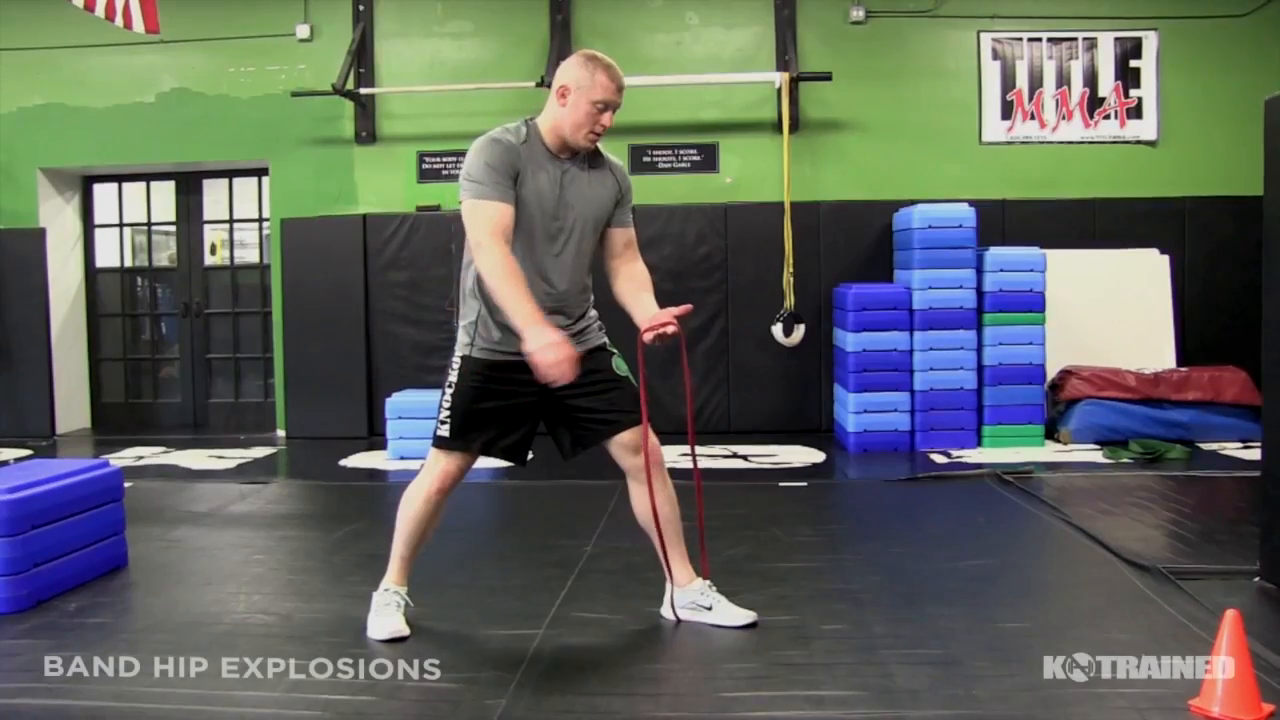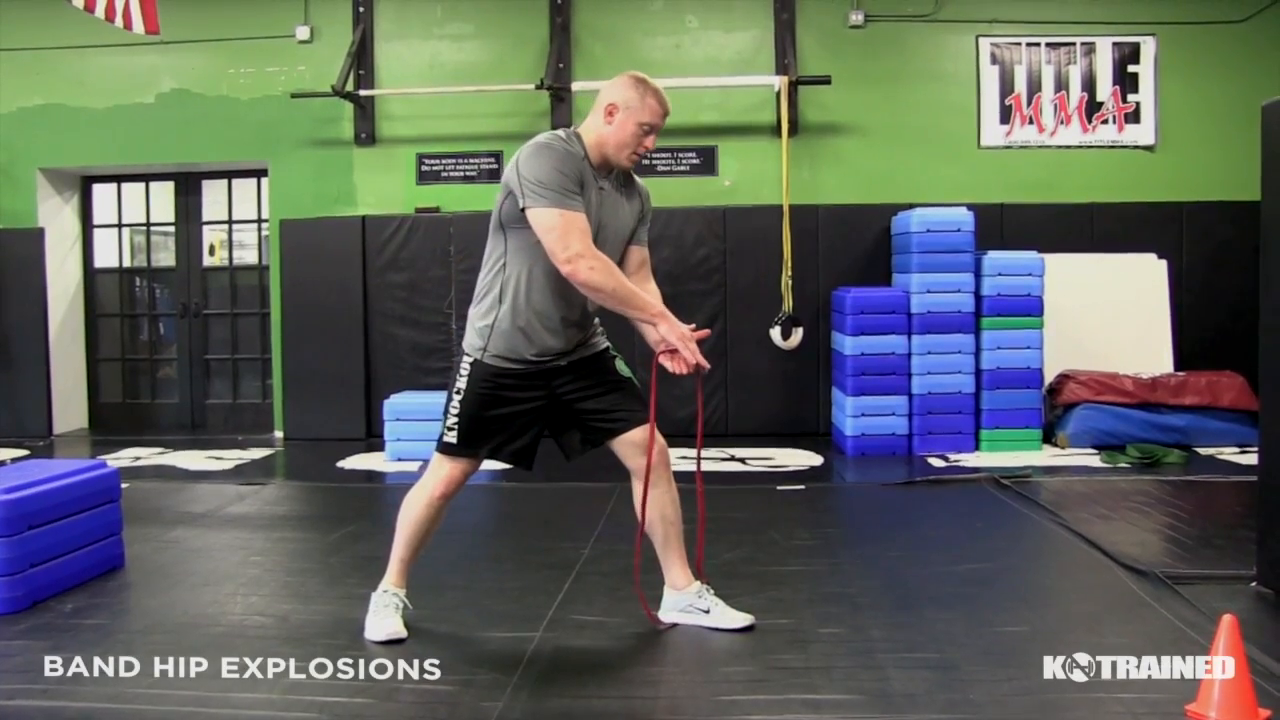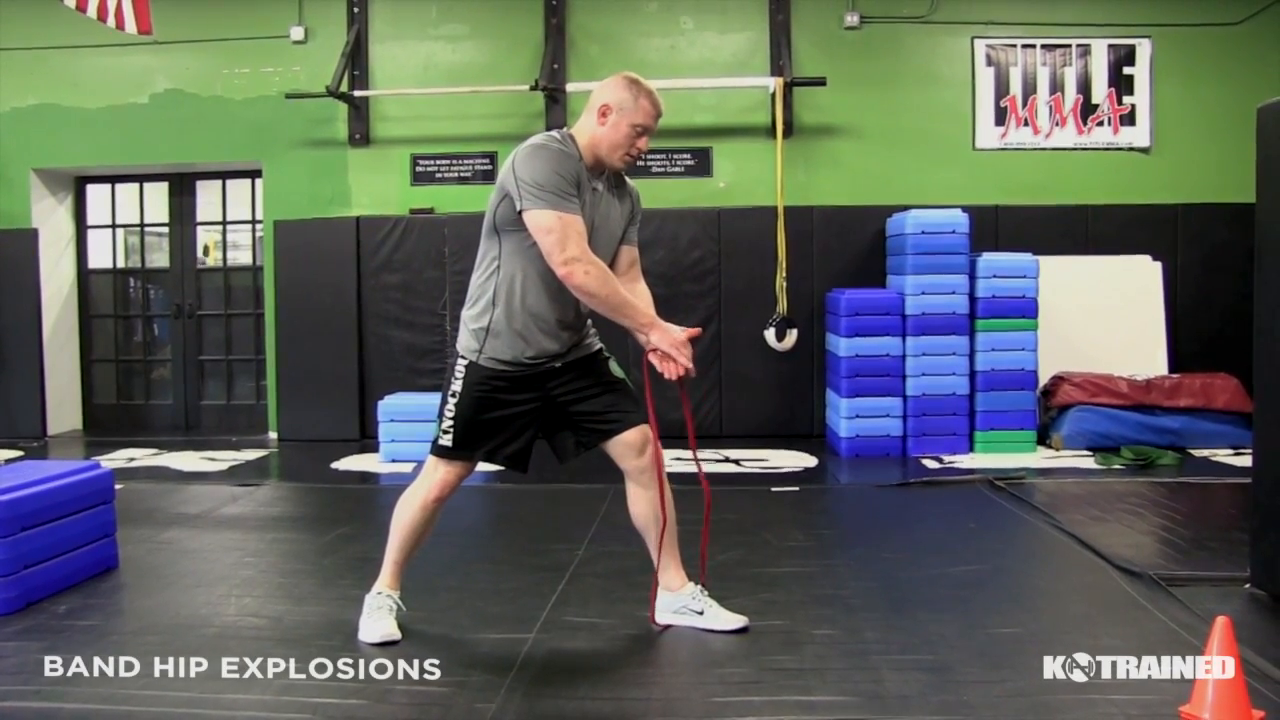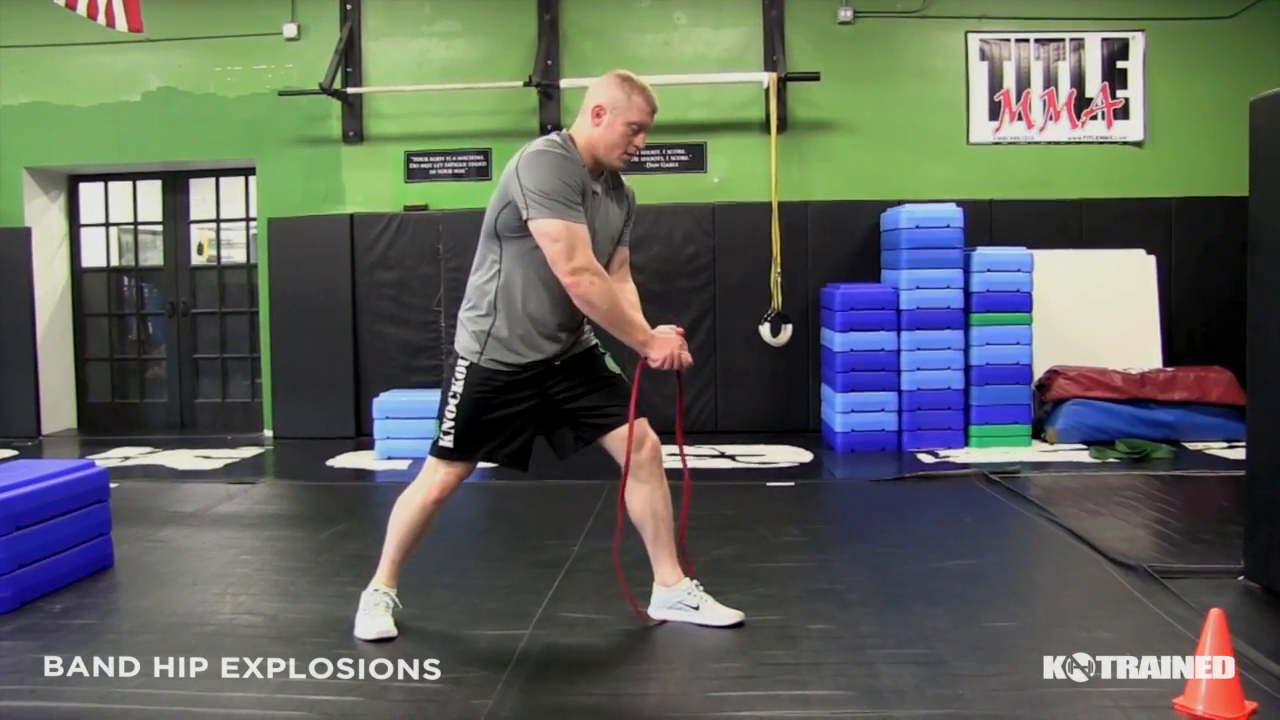
dt=1s
person 1, frame 1
left shoulder: (611, 175)
right shoulder: (497, 152)
left elbow: (624, 259)
right elbow: (491, 249)
left wrist: (646, 312)
right wrist: (537, 331)
left hip: (579, 343)
right hip: (497, 349)
left knee: (644, 452)
right knee: (442, 472)
left ankle: (684, 590)
right ankle: (392, 591)
person 1, frame 2
left shoulder: (633, 194)
right shoulder: (547, 159)
left elbow: (636, 278)
right elbow: (575, 262)
left wrist: (658, 337)
right wrist: (662, 319)
left hip: (579, 351)
right hip: (504, 354)
left knee: (651, 453)
right knee: (447, 477)
left ankle: (681, 593)
right ankle: (389, 593)
person 1, frame 3
left shoulder: (623, 194)
right shoulder: (542, 160)
left elbow: (627, 280)
right elbow: (572, 266)
left wrist: (651, 339)
right wrist: (654, 327)
left hip: (572, 353)
right hip: (498, 356)
left knee: (643, 451)
right knee: (441, 479)
left ankle: (675, 594)
right ankle: (384, 594)
person 1, frame 4
left shoulder: (618, 193)
right shoulder: (545, 165)
left elbow: (616, 279)
right elbow: (578, 277)
left wrist: (647, 338)
right wrist: (648, 341)
left hip: (567, 352)
right hip: (497, 354)
left knee: (643, 448)
right knee: (440, 480)
left ankle: (671, 590)
right ankle: (380, 592)
